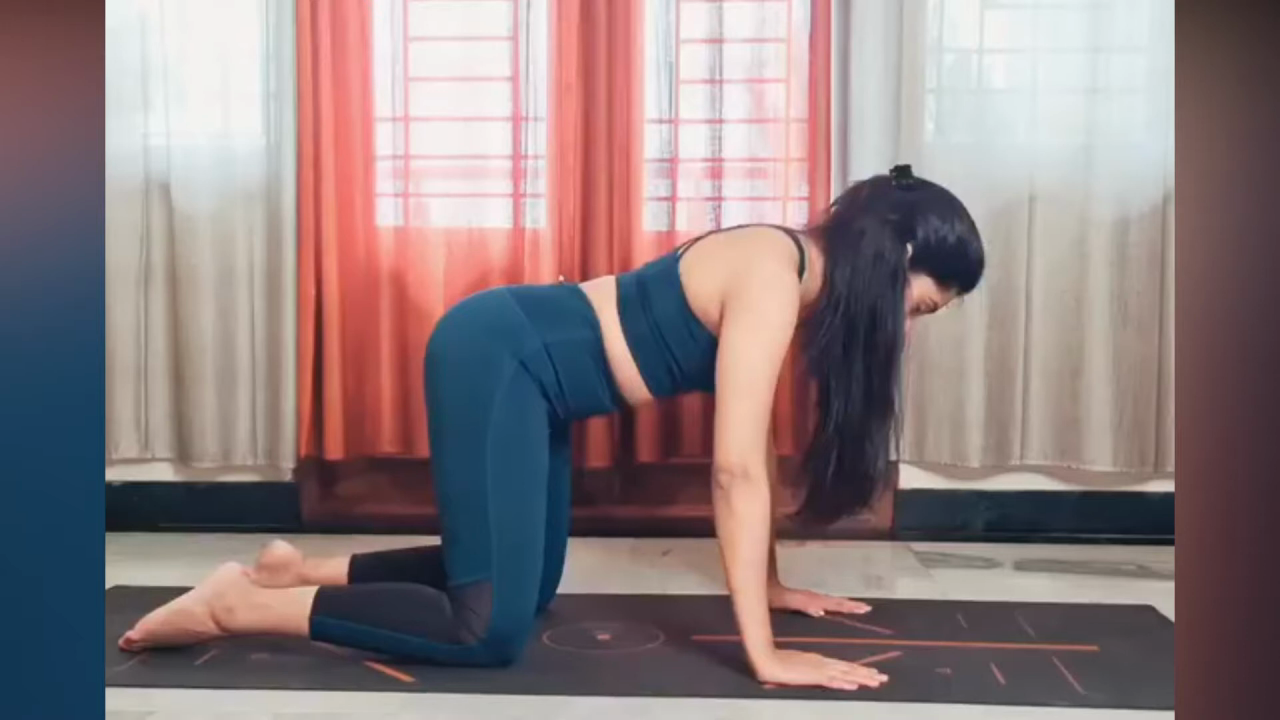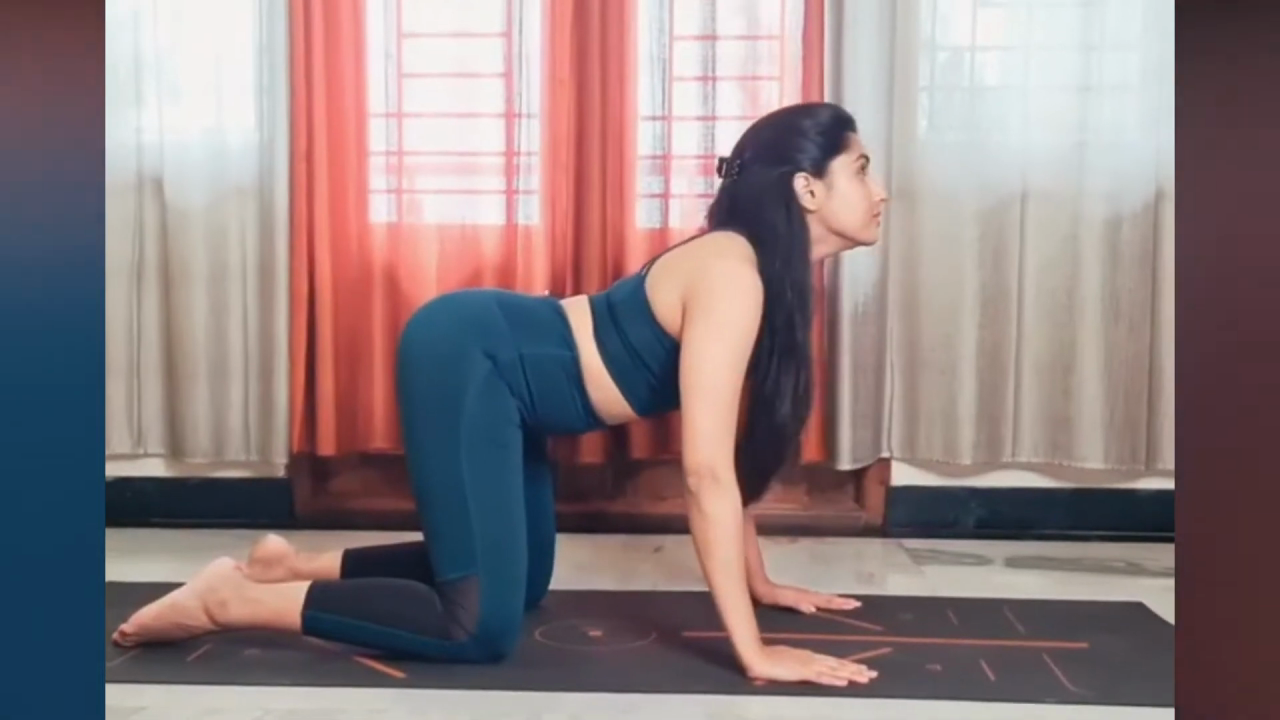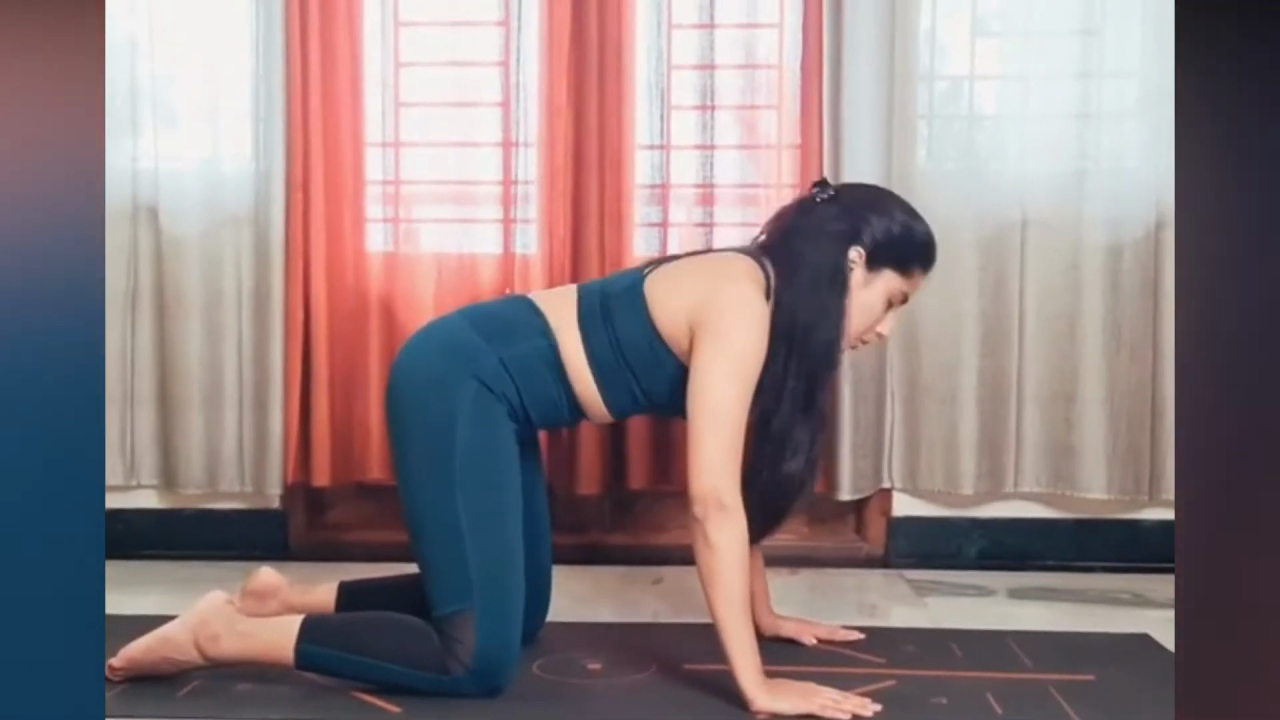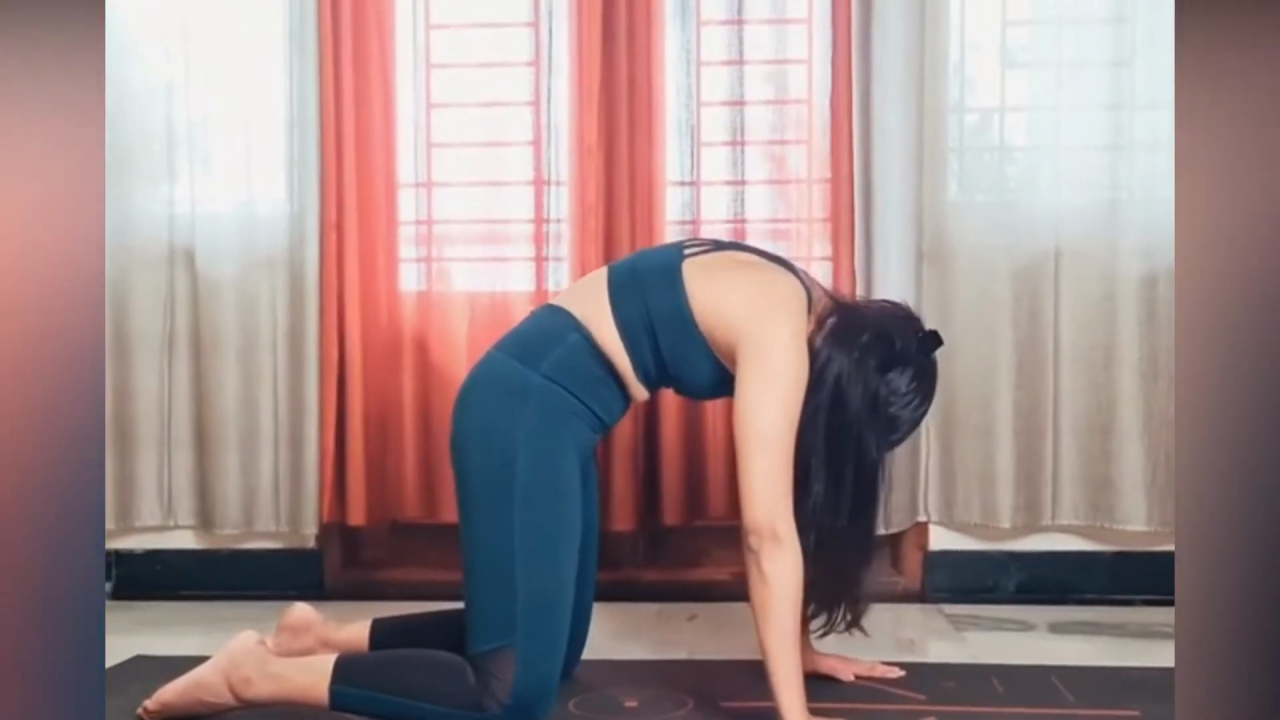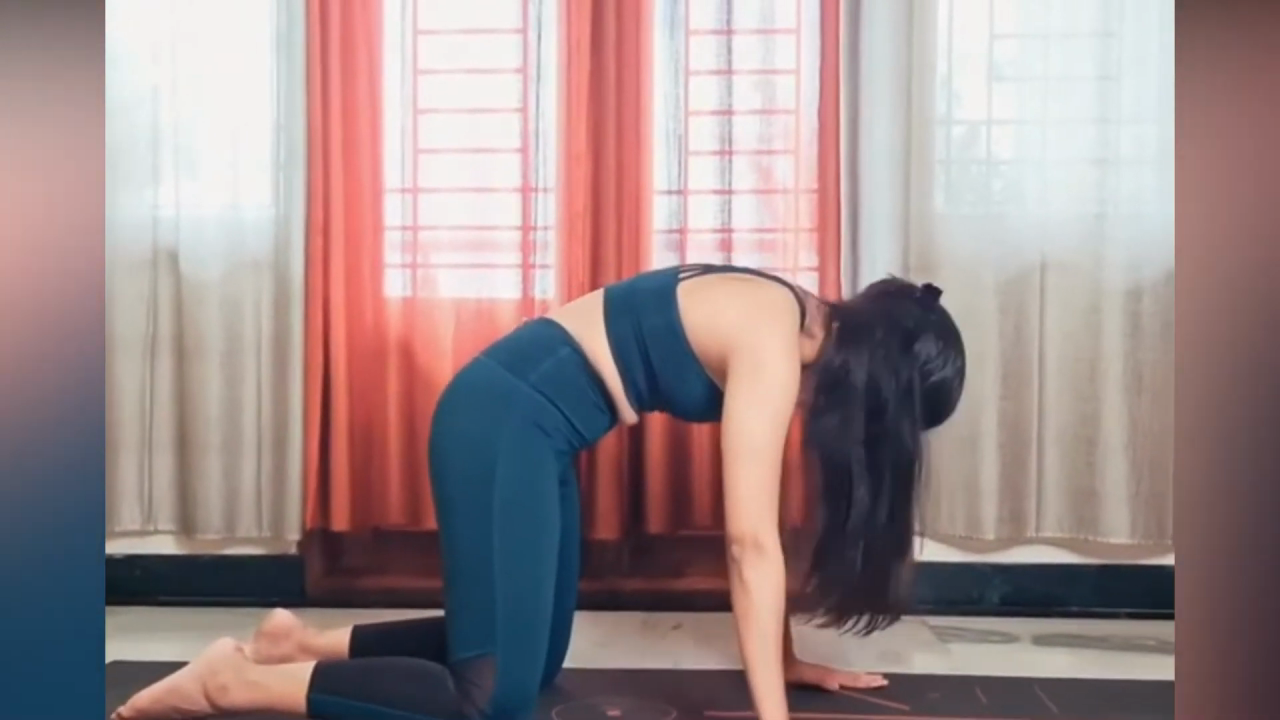
dt=1s
person 1, frame 1
left shoulder: (791, 271)
right shoulder: (772, 277)
left elbow: (745, 448)
right elbow: (737, 470)
left wrist: (767, 584)
right wrist: (764, 654)
left hip: (524, 367)
right hip: (494, 357)
left knee: (530, 585)
right knee: (490, 629)
left ankle: (299, 568)
right ankle: (242, 605)
person 1, frame 2
left shoulder: (770, 274)
right shoulder: (733, 277)
left elbow: (728, 448)
right elbow: (707, 472)
left wrist: (758, 580)
right wrist: (753, 651)
left hip: (495, 366)
right hip: (464, 359)
left knee: (522, 580)
right knee: (481, 627)
left ankle: (294, 564)
right ankle: (232, 600)
person 1, frame 3
left shoulder: (759, 294)
right shoulder: (742, 303)
left elbow: (737, 480)
right elbow: (713, 504)
left wrist: (762, 612)
left hip: (484, 387)
right hip: (456, 384)
left knee: (518, 613)
left ankle: (291, 598)
right ankle: (226, 634)
person 1, frame 4
left shoulder: (807, 314)
right shoulder: (780, 332)
left elbow: (787, 495)
right elbow: (769, 531)
left wrist: (799, 647)
left hip: (548, 411)
right hip: (523, 412)
left knee: (551, 646)
left ankle: (326, 634)
person 1, frame 5
left shoulder: (807, 328)
right shoulder: (773, 345)
left elbow: (759, 530)
right elbow: (752, 542)
left hip: (531, 424)
right hip: (503, 422)
left ankle: (304, 642)
